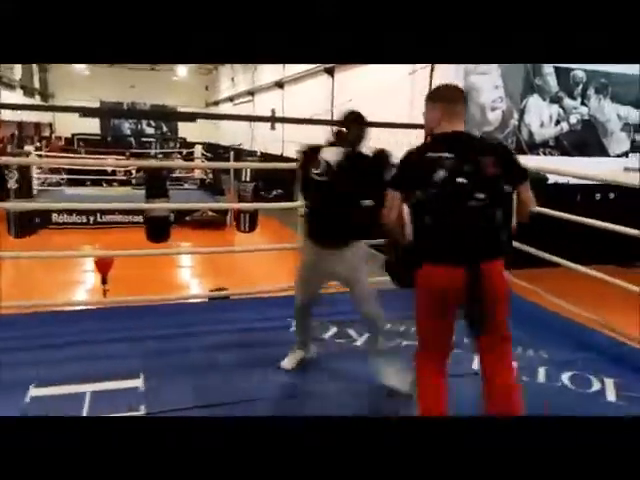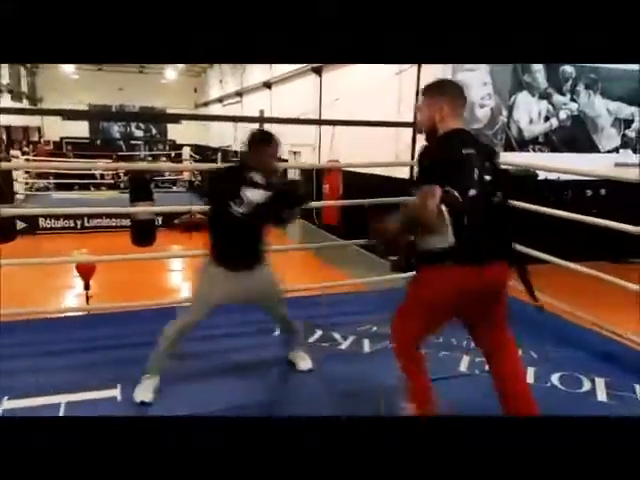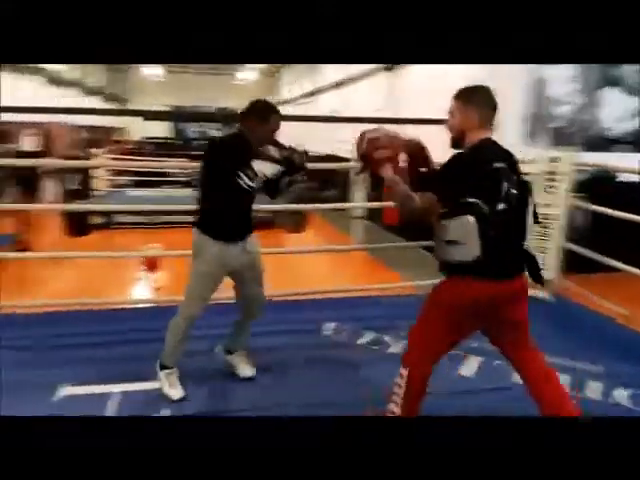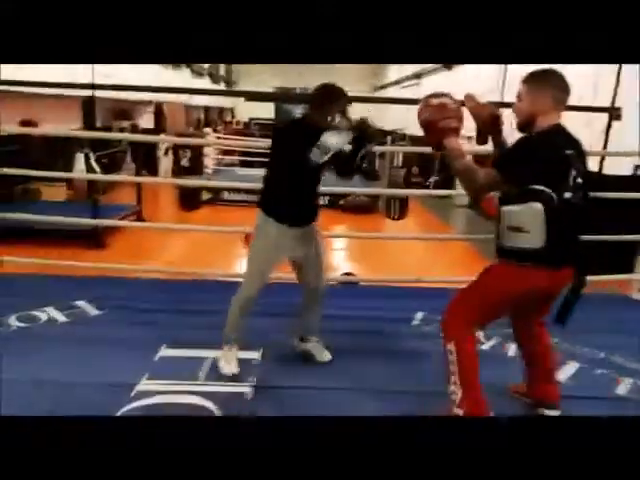
dt=0.3s
person 1, frame 1
left shoulder: (416, 158)
right shoulder: (497, 152)
left elbow: (390, 217)
right elbow: (527, 204)
left wrist: (408, 244)
left hip: (435, 270)
right hip: (485, 268)
left knee: (431, 358)
right knee: (497, 353)
person 1, frame 2
left shoulder: (437, 153)
right shoulder: (484, 151)
left elbow: (427, 209)
left wrist: (398, 224)
left hip: (450, 270)
right hip: (492, 266)
left knee: (405, 335)
right knee: (500, 347)
left ankle: (423, 410)
right ankle: (525, 412)
person 1, frame 3
left shoulder: (464, 163)
right shoulder: (506, 161)
left elbow: (419, 206)
left wrist: (388, 174)
right wrist: (430, 175)
left hip: (468, 283)
right hip: (511, 279)
left knee: (419, 351)
right knee: (524, 354)
left ankle: (399, 413)
right ankle: (565, 412)
person 1, frame 4
left shoulder: (534, 145)
right shoulder: (571, 147)
left elbow: (478, 184)
left wrist: (451, 144)
right wrist: (494, 133)
left hip: (524, 266)
right hip: (559, 265)
left knee: (457, 320)
right knee: (528, 323)
left ankle: (470, 410)
right ankle: (544, 394)
person 2, frame 1
left shoulder: (366, 165)
right shoulder: (315, 154)
left elbow: (381, 201)
right elbow: (310, 190)
right wrist: (328, 159)
left hip: (349, 247)
right hip: (315, 244)
left knee: (368, 308)
right knee: (303, 301)
left ankle: (382, 356)
right ankle: (303, 348)
person 2, frame 2
left shoulder: (269, 183)
right shoulder: (222, 179)
left elbow: (282, 218)
right elbow: (222, 221)
left wrist: (290, 198)
right wrist: (252, 196)
left hip: (255, 266)
right hip: (221, 267)
left knee: (280, 313)
right knee: (185, 322)
left ankle: (295, 348)
right ankle: (151, 374)
person 2, frame 3
left shoulder: (256, 153)
right shoulder: (219, 149)
left elbow: (271, 190)
right elbow: (234, 189)
left wrist: (287, 169)
right wrist: (263, 169)
left hip: (244, 239)
right hip: (213, 241)
left knee: (253, 301)
right knee: (191, 309)
left ankle: (232, 350)
right ankle: (167, 367)
person 2, frame 4
left shoulder: (322, 134)
right shoulder: (287, 132)
left elbow: (346, 167)
right elbow: (308, 161)
left wrist: (356, 138)
right wrist: (339, 136)
left hip: (305, 224)
right hip: (274, 223)
left knee: (315, 287)
right knee: (250, 290)
left ankle: (306, 338)
right ankle: (229, 345)
